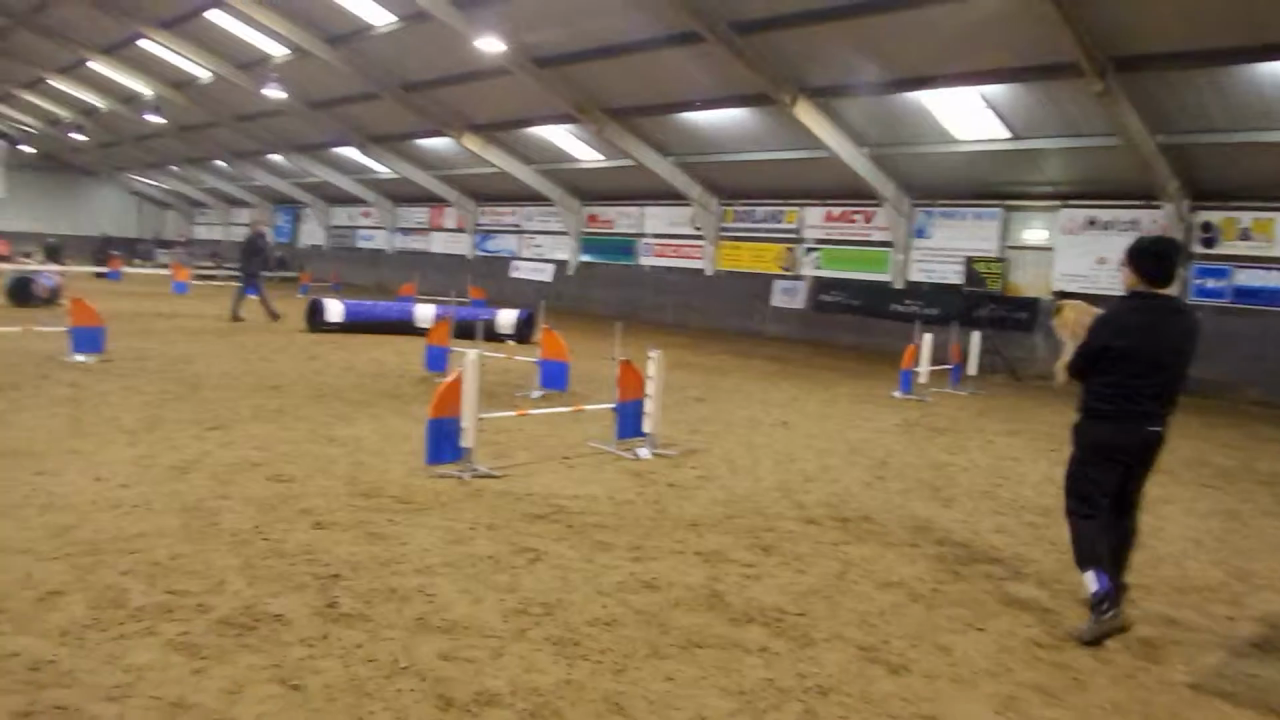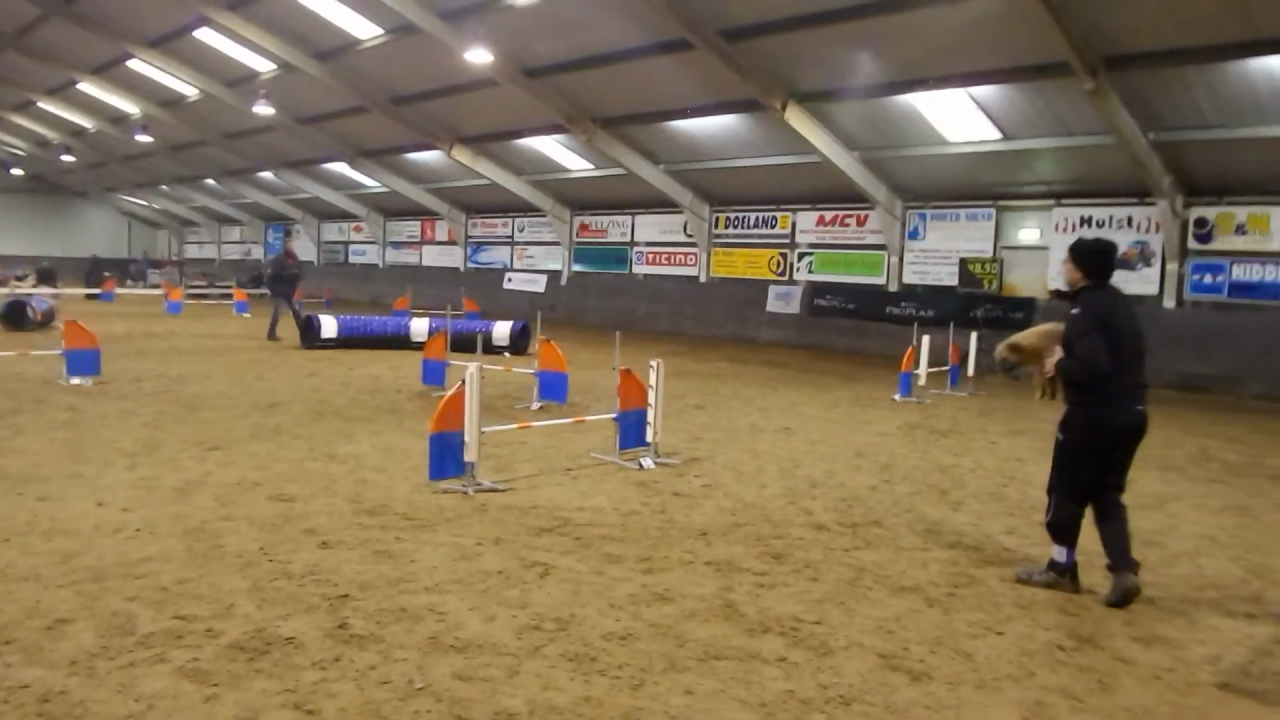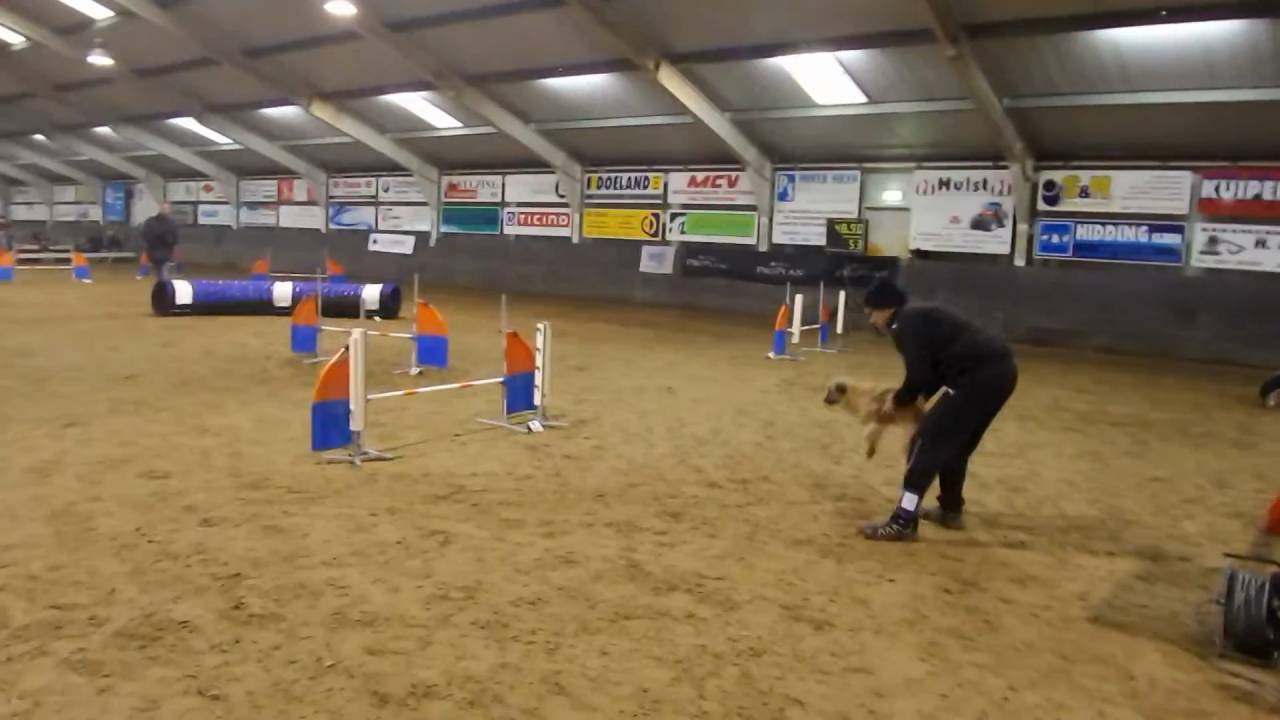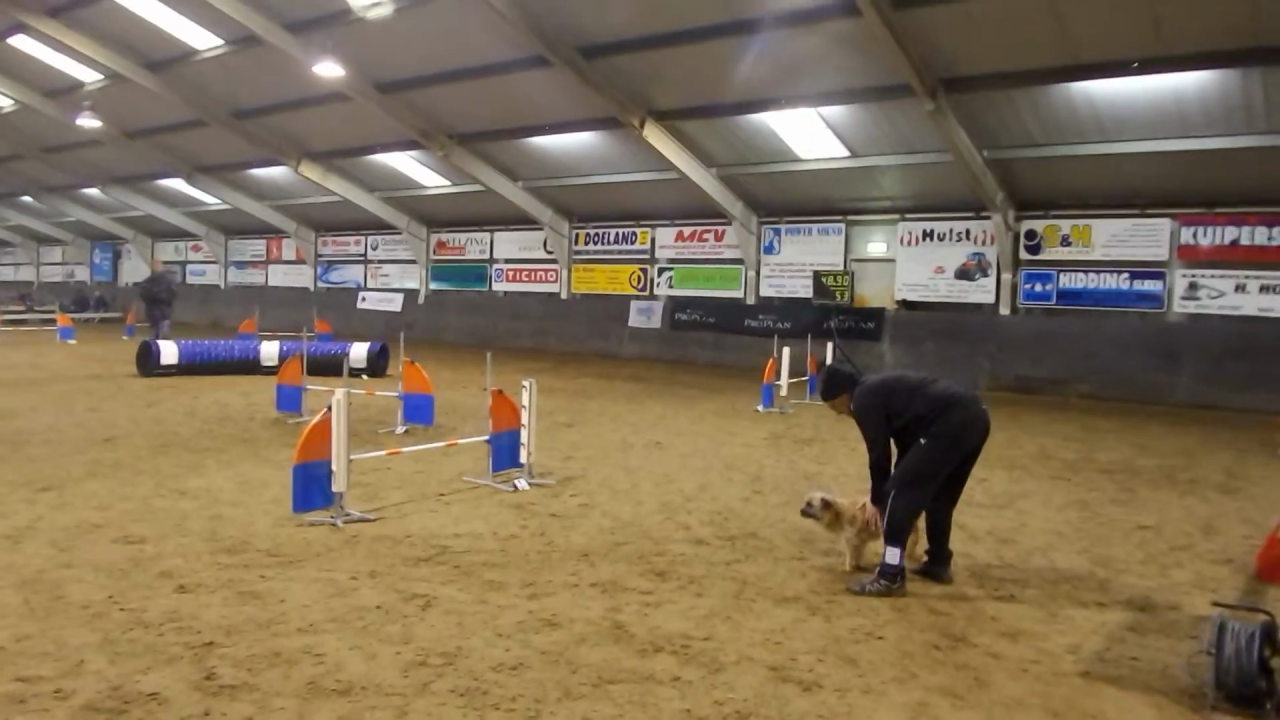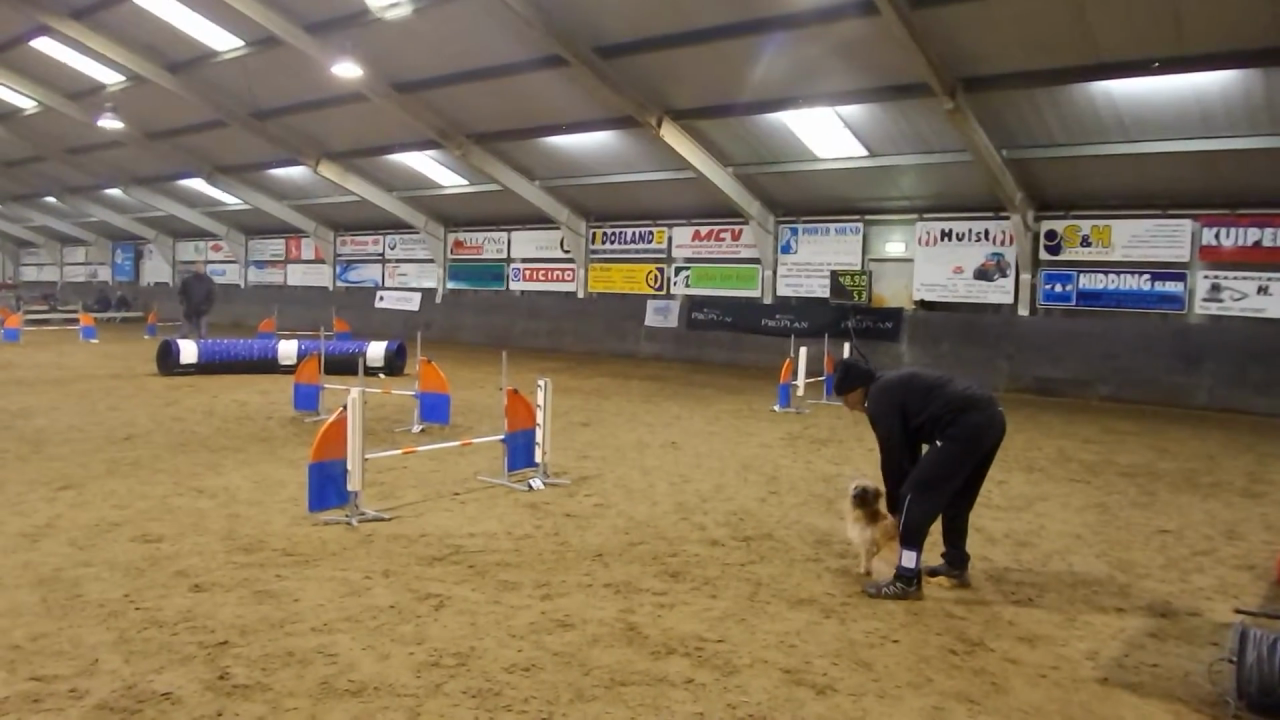
dt=0.7s
person 1, frame 1
left shoulder: (1117, 318)
right shoulder: (1186, 322)
left elbow: (1078, 369)
right elbow: (1172, 374)
left wrist: (1096, 365)
left hip: (1103, 429)
right hip: (1150, 432)
left knee: (1085, 512)
right knee: (1123, 512)
left ankle: (1105, 602)
right ankle: (1109, 594)
person 1, frame 2
left shoulder: (1085, 311)
right shoulder: (1117, 303)
left elbow: (1091, 366)
left wrist: (1060, 365)
right wrist: (1066, 356)
left hip: (1093, 414)
right hip: (1131, 413)
left knee: (1067, 490)
right knee: (1107, 493)
left ankle: (1062, 569)
right ankle: (1124, 570)
person 1, frame 3
left shoulder: (905, 324)
right shoulder: (920, 317)
left elbow: (917, 376)
right elbow: (932, 369)
left wrist: (896, 402)
right wrist: (913, 397)
left hip: (979, 377)
right hip: (1002, 369)
left knee: (928, 441)
right knee: (955, 442)
left ankle: (903, 522)
right ankle: (950, 509)
person 1, frame 4
left shoulder: (864, 400)
right shoulder: (881, 389)
left elbow: (879, 455)
right elbow: (907, 445)
left wrist: (878, 502)
left hip: (950, 425)
right hip: (975, 416)
left knee: (899, 495)
right knee: (940, 496)
left ankle: (890, 578)
right ankle: (939, 564)
person 1, frame 5
left shoulder: (879, 398)
right shoulder: (894, 386)
left elbow: (892, 455)
right elbow: (909, 448)
left wrist: (894, 506)
right wrist: (899, 501)
left hip: (966, 426)
right hip: (991, 418)
left knee: (916, 497)
right knee: (956, 498)
left ankle: (906, 581)
right ankle: (956, 566)
